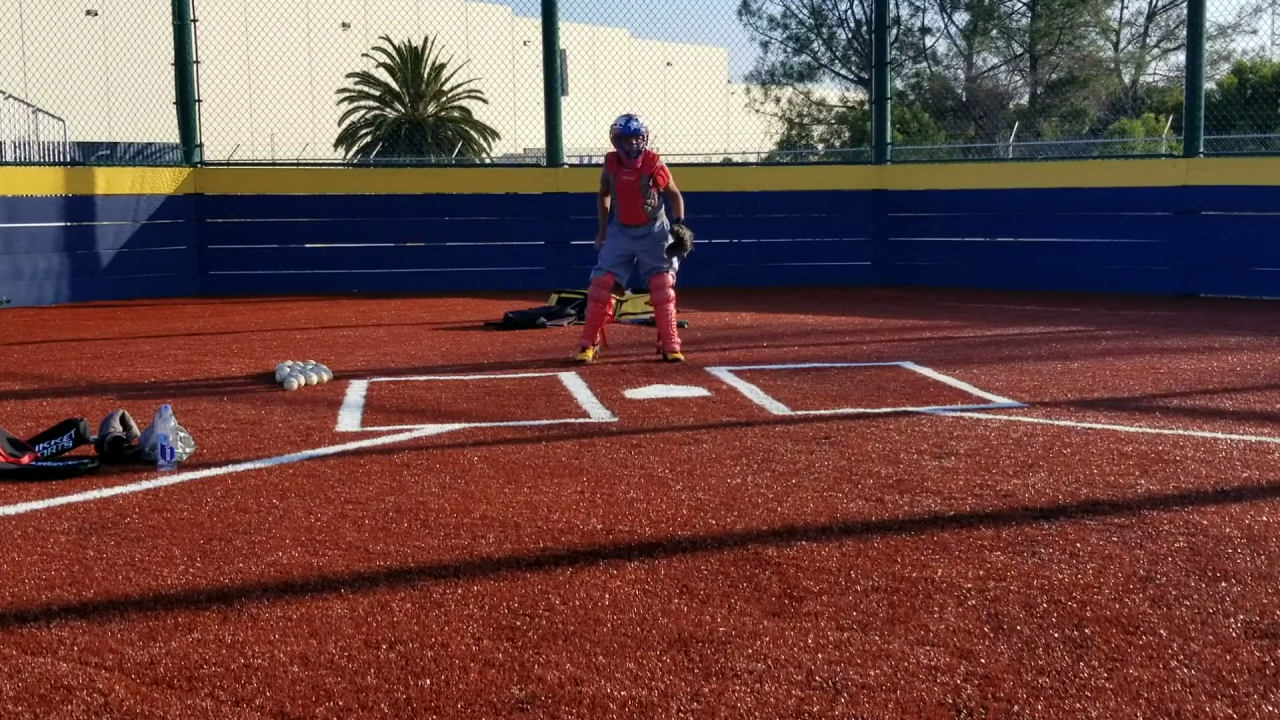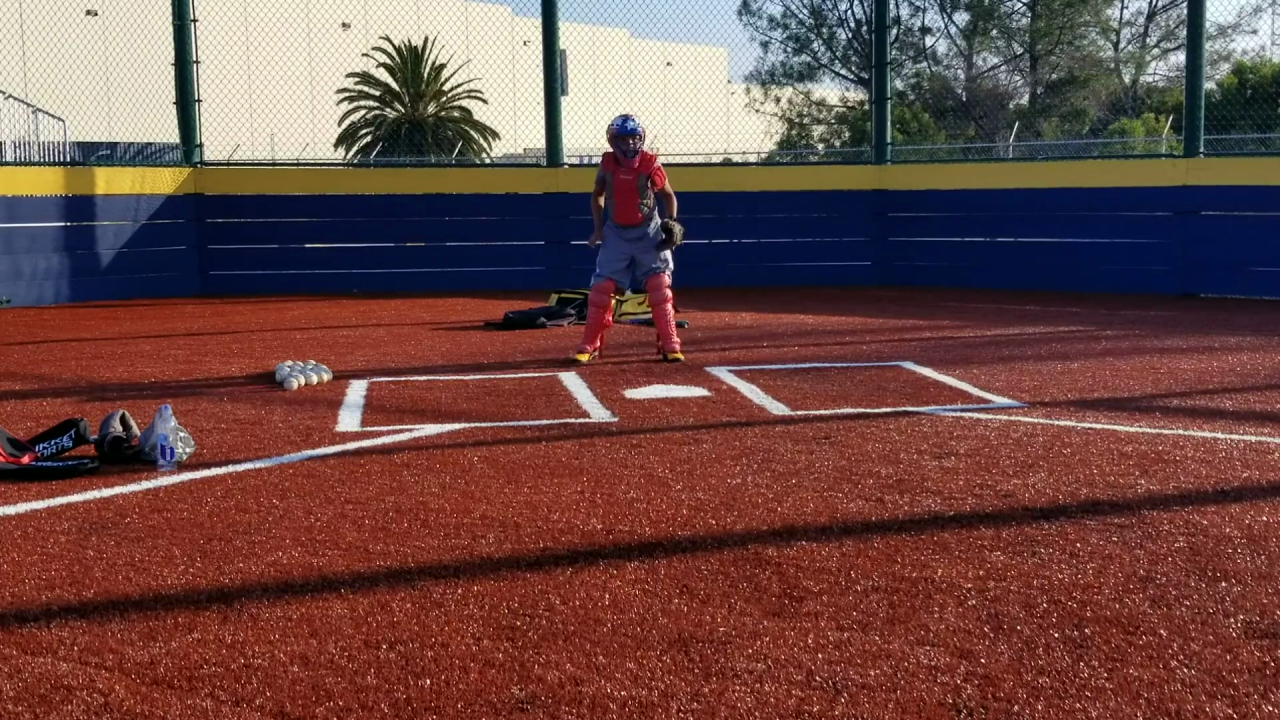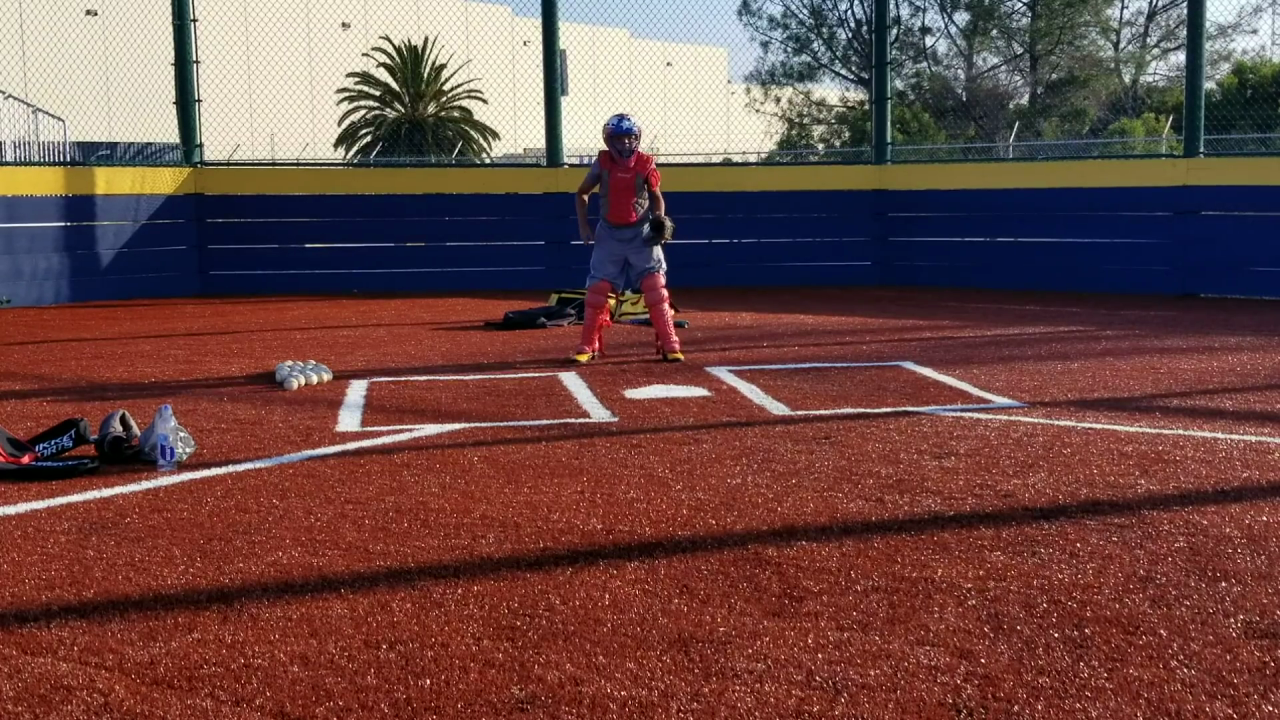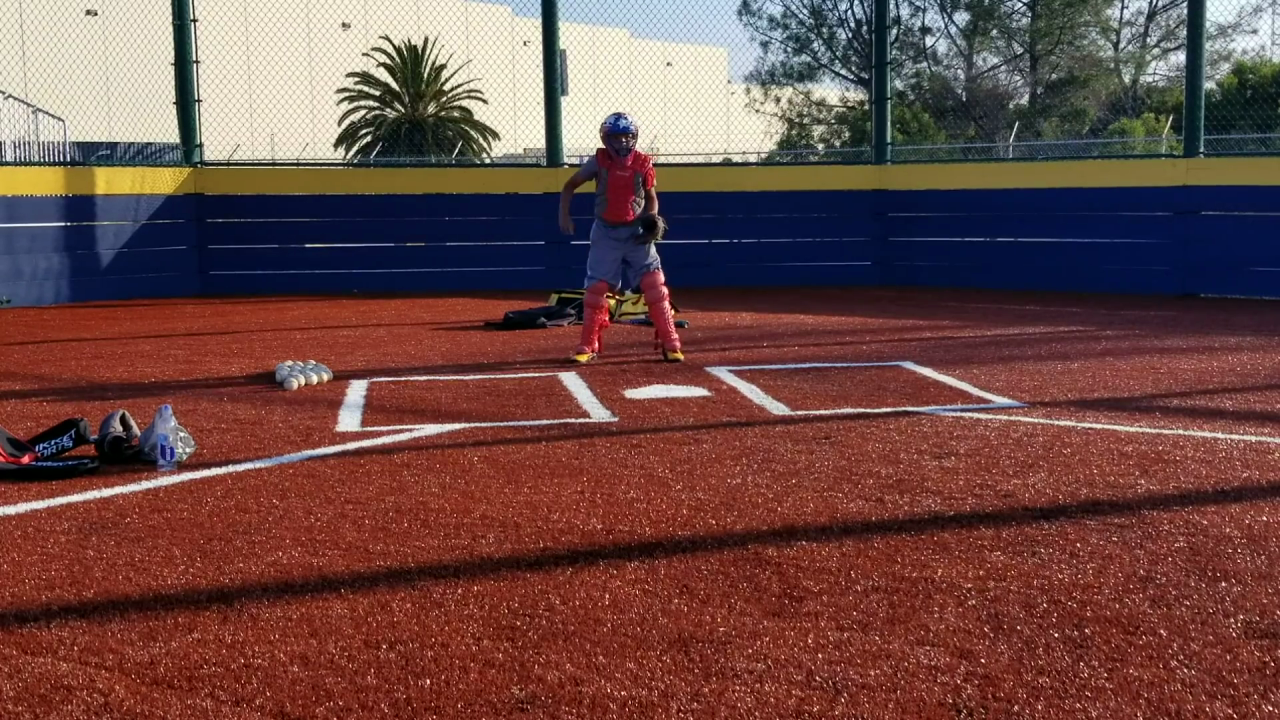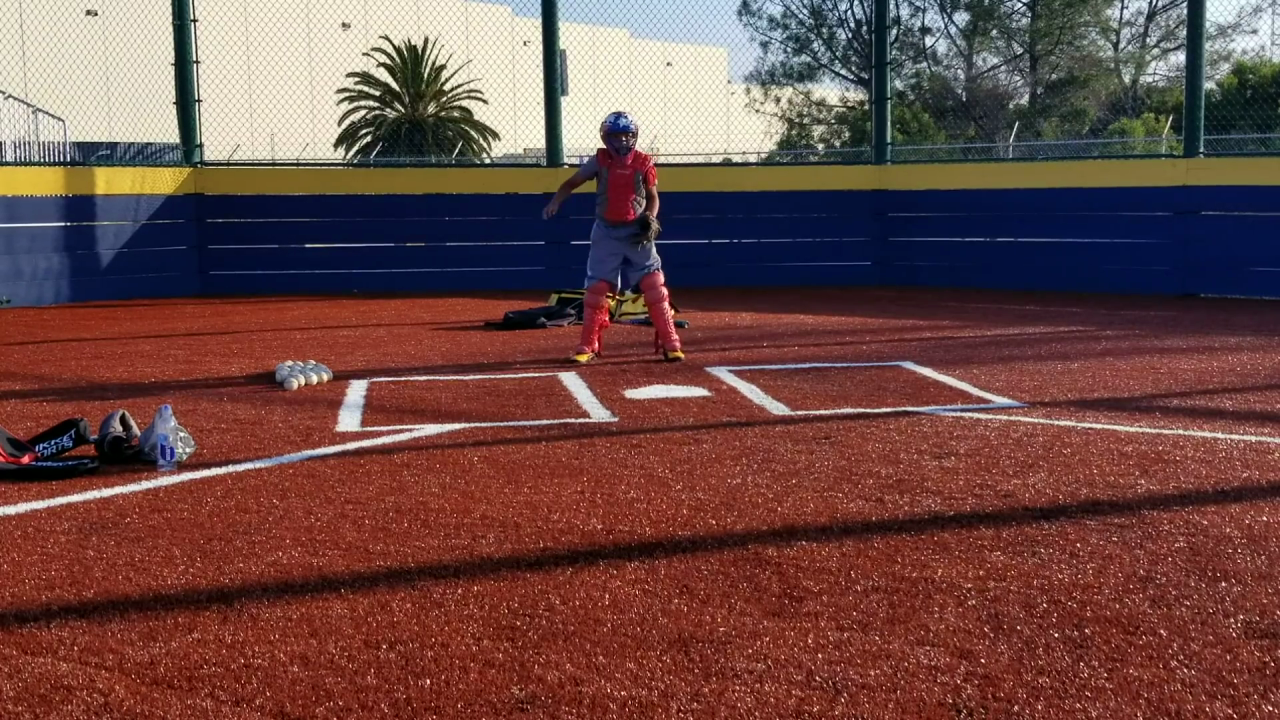
dt=0.1s
person 1, frame 1
left shoulder: (654, 164)
right shoulder: (611, 164)
left elbow: (674, 195)
right elbow: (604, 196)
left wrist: (679, 224)
right wrist: (603, 229)
left hip: (653, 231)
right hip: (621, 231)
left knee: (663, 287)
right knee: (601, 282)
left ankle: (670, 346)
right ankle: (589, 343)
person 1, frame 2
left shoulder: (651, 164)
right shoulder: (607, 164)
left elbow: (668, 195)
right elbow: (597, 195)
left wrist: (671, 222)
right wrist: (598, 229)
left hip: (648, 232)
right hip: (616, 233)
left knee: (660, 288)
right knee: (602, 288)
left ankle: (670, 346)
right ankle: (589, 346)
person 1, frame 3
left shoulder: (646, 165)
right shoulder: (602, 162)
left elbow: (656, 197)
right elbow: (583, 191)
right wrist: (583, 223)
left hip: (641, 233)
right hip: (609, 233)
left knee: (656, 288)
right knee: (598, 289)
left ankle: (669, 345)
right ankle: (588, 347)
person 1, frame 4
left shoulder: (643, 164)
right shoulder: (598, 160)
left elbow: (651, 197)
right elbow: (570, 185)
right wrist: (563, 213)
left hip: (636, 232)
right hip: (605, 232)
left knee: (655, 286)
right knee: (595, 289)
left ankle: (670, 345)
right ankle: (588, 347)
person 1, frame 5
left shoulder: (643, 163)
right shoulder: (599, 160)
left elbow: (653, 197)
right elbow: (571, 184)
left wrist: (649, 220)
right wrist: (555, 201)
left hip: (636, 232)
right hip: (606, 231)
left knee: (654, 286)
right knee: (597, 288)
left ankle: (670, 345)
right ankle: (588, 347)
